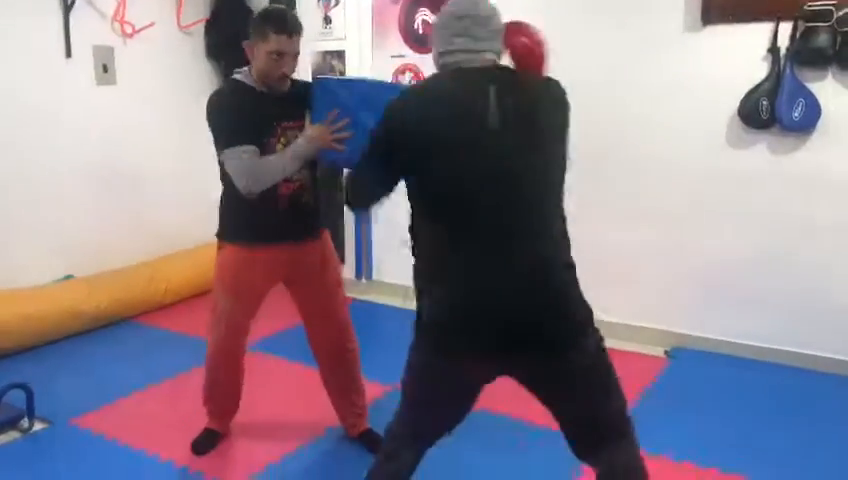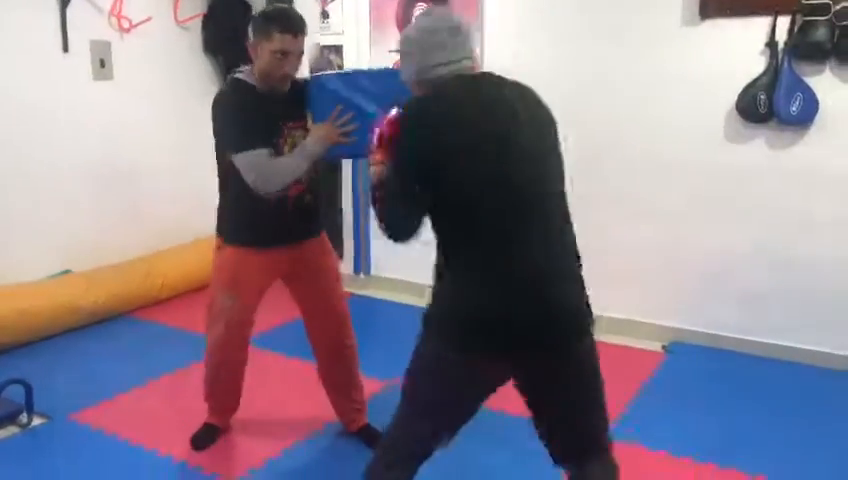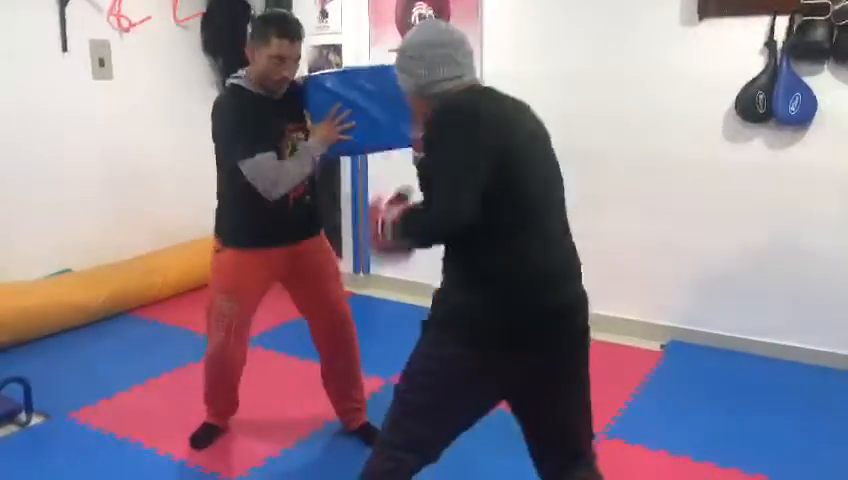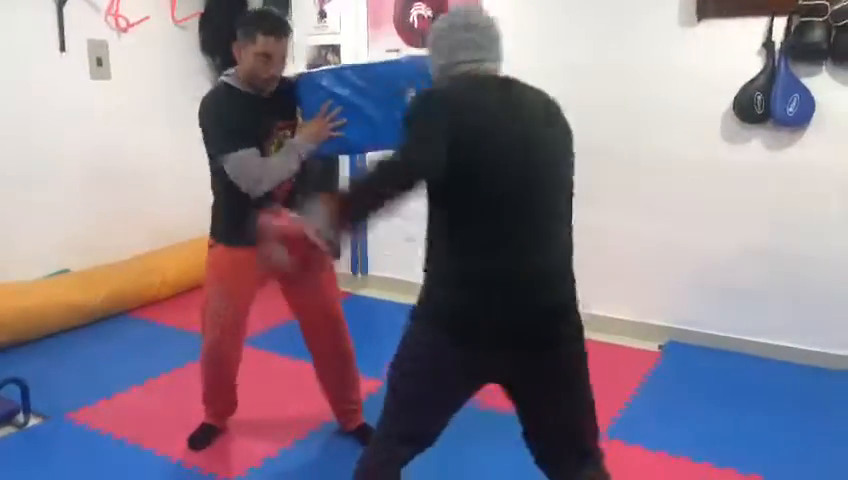
dt=0.1s
person 1, frame 1
left shoulder: (411, 108)
right shoulder: (543, 96)
left elbow: (360, 194)
left wrist: (409, 147)
left hip: (453, 317)
right hip: (549, 310)
left knee: (407, 437)
person 1, frame 2
left shoulder: (427, 110)
right shoulder: (525, 101)
left elbow: (398, 222)
left wrist: (383, 169)
left hip: (470, 316)
right hip: (556, 309)
person 1, frame 3
left shoulder: (457, 117)
right shoulder: (518, 114)
left elbow: (447, 217)
left wrist: (390, 222)
left hip: (476, 321)
right hip: (556, 315)
person 1, frame 4
left shoulder: (440, 104)
right shoulder: (545, 108)
left elbow: (406, 171)
left wrist: (321, 217)
left hip: (458, 312)
right hip: (545, 313)
left knee: (398, 433)
person 2, frame 1
left shoulder: (308, 95)
right shoulder: (227, 102)
left elbow: (336, 149)
right elbow: (249, 179)
right wrist: (306, 145)
left hip: (307, 236)
right hip: (246, 243)
left knee: (336, 332)
right knee: (226, 339)
left ankle: (355, 421)
right ankle: (218, 419)
person 2, frame 2
left shoulder: (301, 93)
right shoulder: (232, 102)
right elbow: (267, 180)
right wrist: (317, 142)
left hip: (306, 235)
right hip: (246, 243)
left knee: (335, 329)
right knee: (227, 339)
left ankle: (354, 416)
right ankle: (219, 416)
person 2, frame 3
left shoulder: (298, 94)
right shoulder: (231, 107)
left elbow: (305, 155)
right elbow: (273, 182)
right wrist: (318, 143)
left hip: (304, 237)
right hip: (245, 245)
left knee: (337, 328)
right knee: (226, 342)
left ankle: (354, 415)
right ankle: (218, 416)
person 2, frame 4
left shoulder: (293, 91)
right shoulder: (218, 105)
left elbow: (324, 141)
right elbow: (255, 181)
right wrist: (304, 142)
right hip: (237, 241)
left knee: (330, 328)
right knee: (220, 339)
left ankle: (351, 416)
right ankle: (216, 415)
